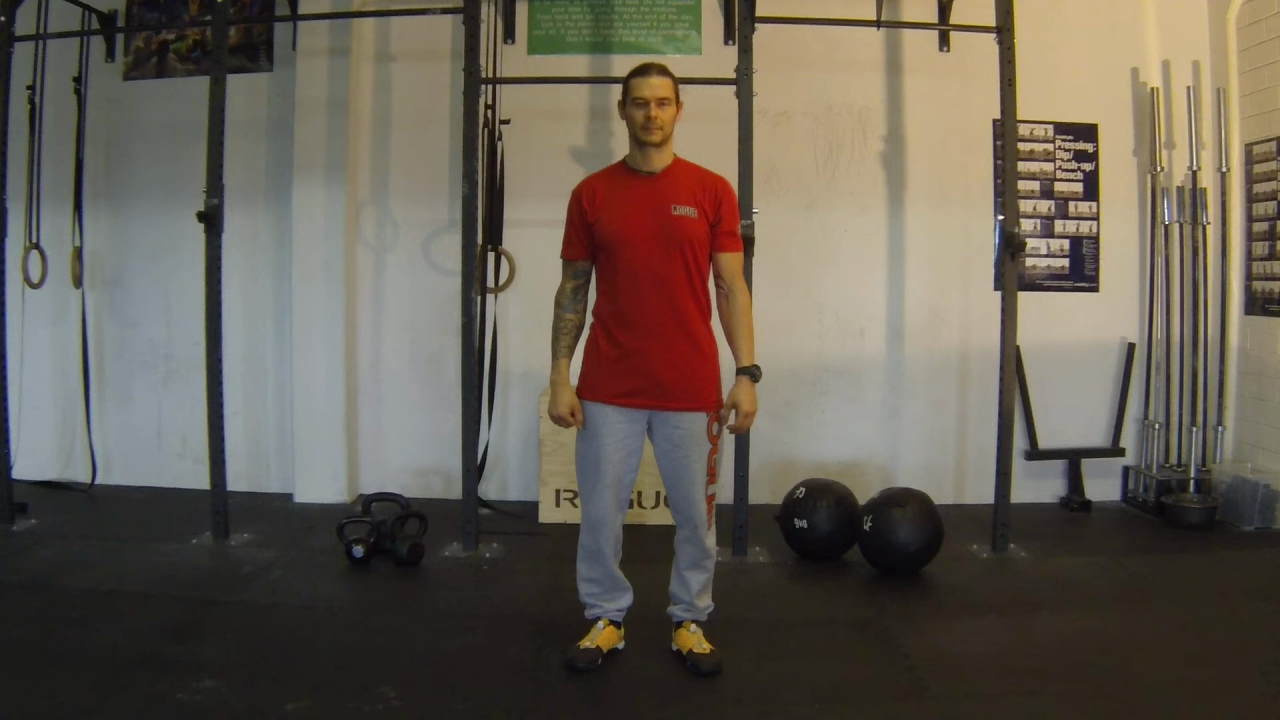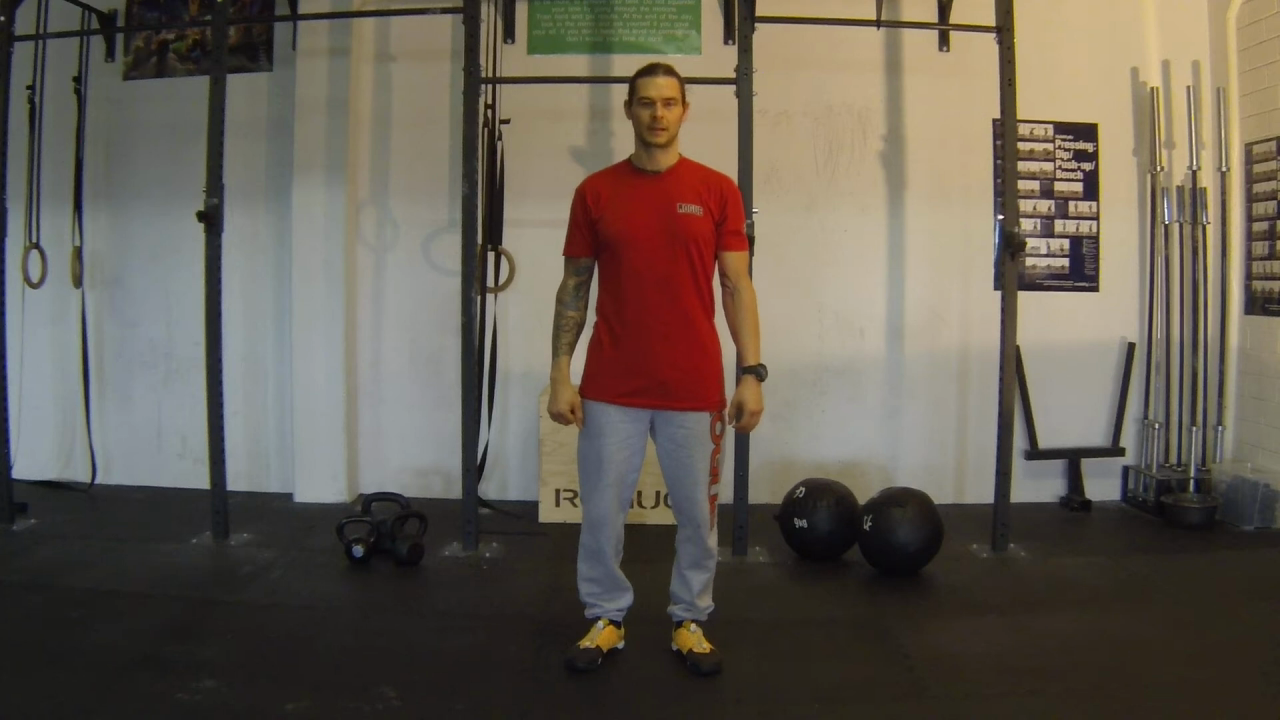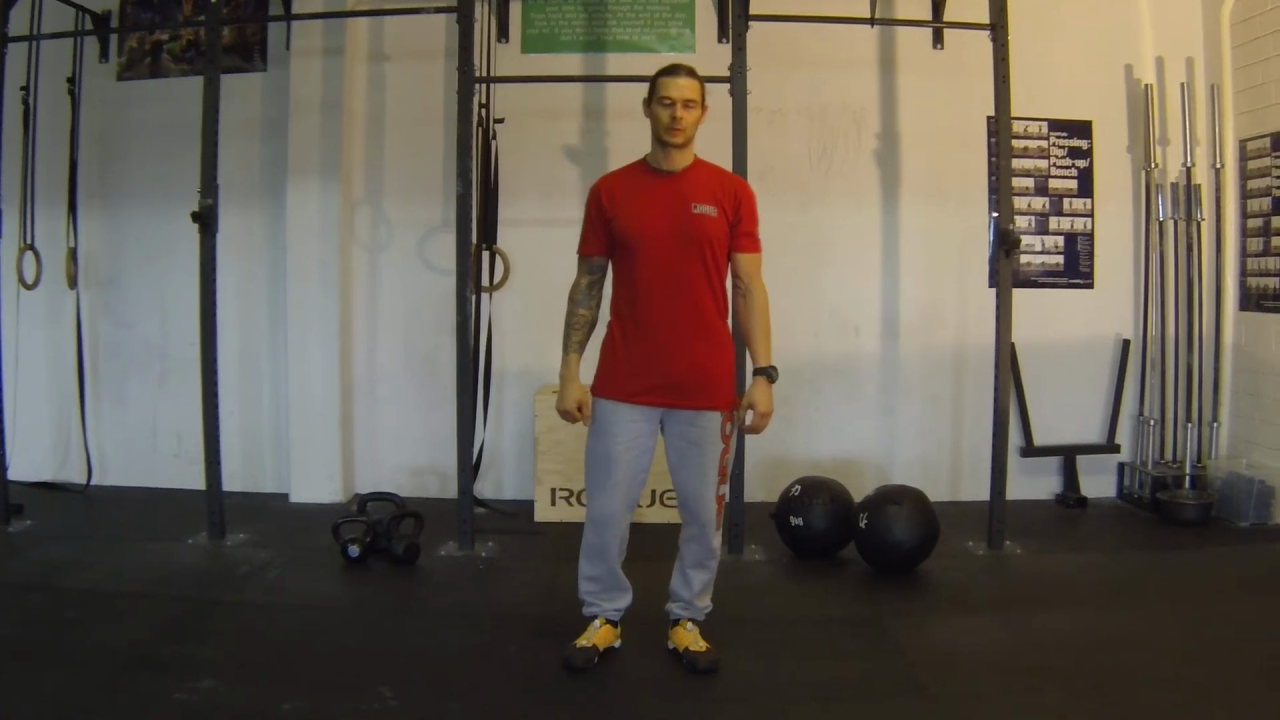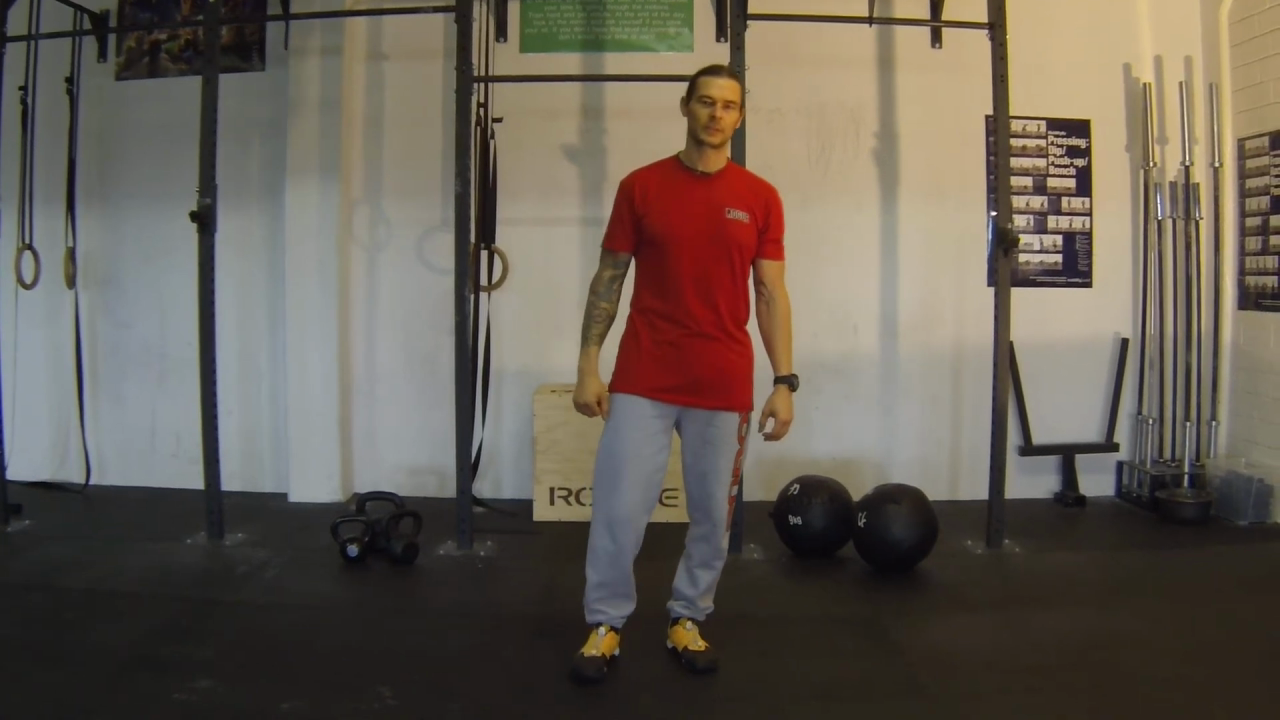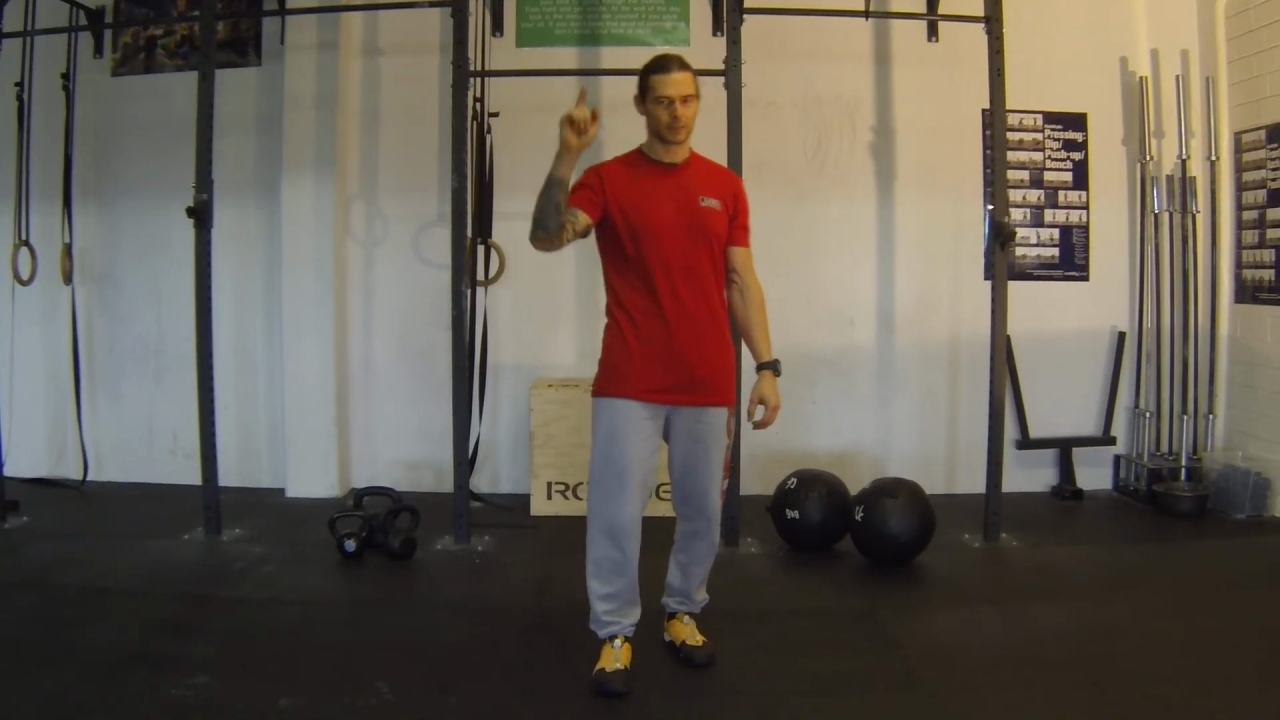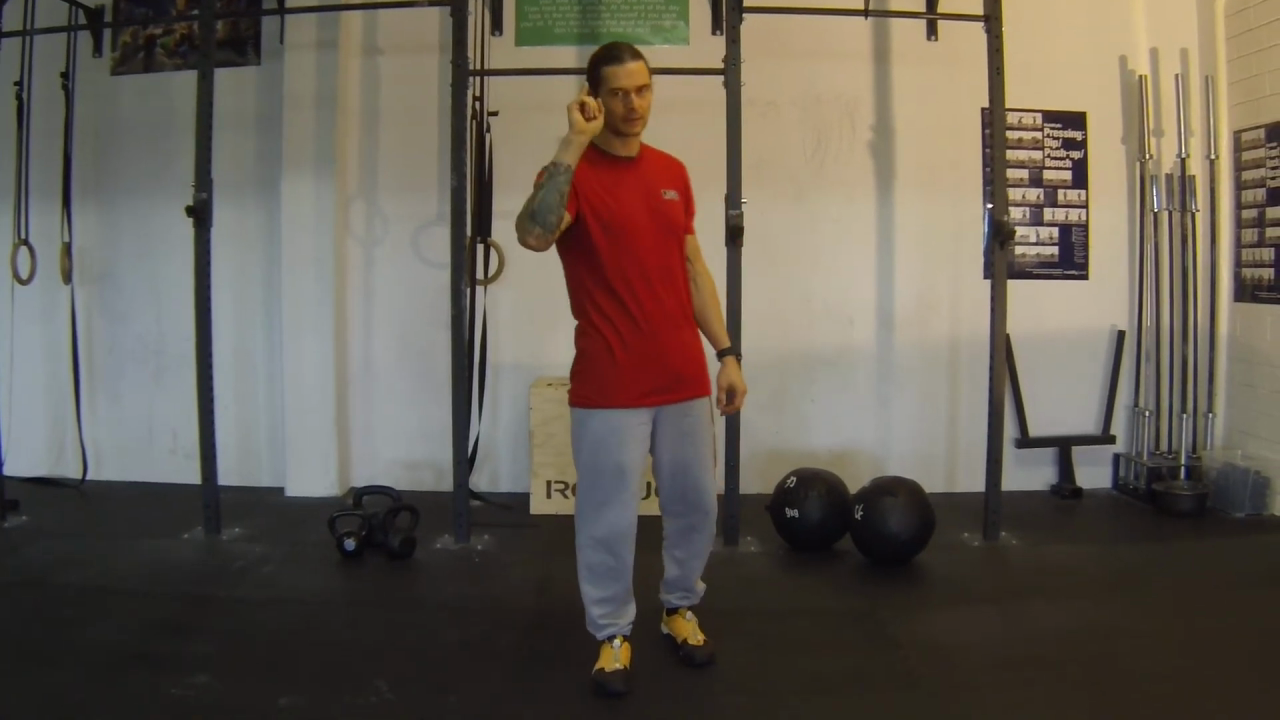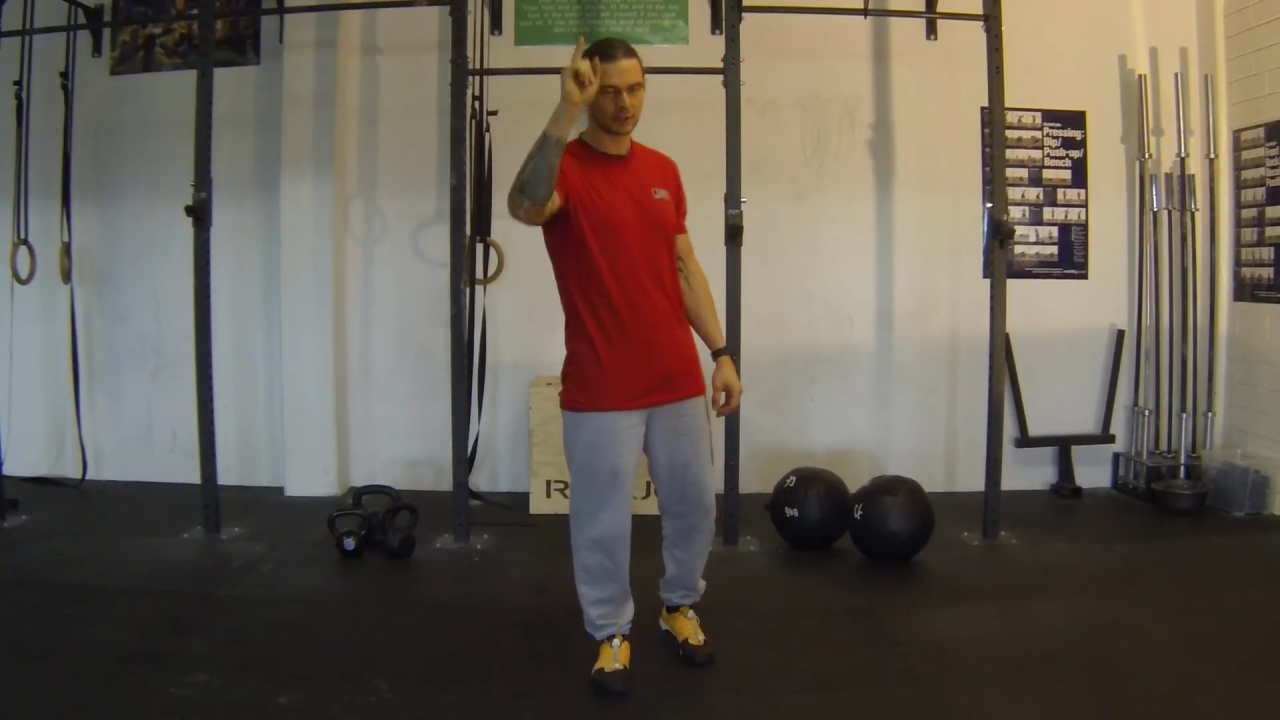
dt=0.7s
person 1, frame 1
left shoulder: (712, 191)
right shoulder: (591, 194)
left elbow: (731, 287)
right elbow: (572, 290)
left wrist: (746, 373)
right wrist: (560, 378)
left hip: (691, 389)
right hip: (609, 389)
left knee: (695, 513)
right knee: (600, 511)
left ankle: (689, 620)
right ankle: (605, 618)
person 1, frame 2
left shoulder: (717, 191)
right shoulder: (595, 192)
left elbow: (737, 286)
right elbow: (574, 287)
left wrist: (752, 373)
right wrist: (560, 374)
left hip: (694, 388)
right hip: (612, 388)
left knee: (698, 513)
right knee: (602, 511)
left ankle: (690, 620)
right ankle: (605, 618)
person 1, frame 3
left shoulder: (731, 192)
right shoulder: (610, 191)
left elbow: (748, 287)
right elbow: (587, 285)
left wrist: (762, 374)
right wrist: (570, 371)
left hip: (706, 387)
right hip: (624, 385)
left knee: (703, 512)
right knee: (607, 509)
left ankle: (687, 619)
right ankle: (604, 617)
person 1, frame 4
left shoulder: (760, 198)
right shoulder: (640, 186)
left elbow: (771, 293)
right elbow: (609, 277)
left wrist: (784, 382)
right wrist: (588, 363)
left hip: (723, 386)
right hip: (642, 379)
left knee: (713, 514)
right knee: (618, 507)
left ankle: (687, 618)
right ankle: (605, 624)
person 1, frame 5
left shoulder: (724, 185)
right shoulder: (606, 179)
left elbow: (741, 281)
right elbow: (547, 238)
left wrist: (766, 366)
right wrist: (566, 157)
left hip: (709, 382)
right hip: (629, 382)
left knee: (702, 509)
right knee: (616, 512)
left ankle: (683, 613)
right ankle: (615, 633)
person 1, frame 6
left shoulder: (672, 172)
right shoulder: (569, 173)
left elbow: (693, 268)
right elbow: (534, 236)
left wrist: (725, 352)
right wrist: (575, 141)
left hip: (684, 378)
right hip: (609, 385)
left knee: (695, 503)
right knee: (608, 515)
left ankle: (680, 607)
right ankle: (612, 634)
person 1, frame 7
left shoulder: (664, 171)
right shoulder: (565, 170)
left elbow: (686, 268)
right elbow: (524, 208)
left wrist: (721, 353)
right wrist: (566, 112)
left hip: (677, 379)
right hip: (600, 387)
left knee: (693, 504)
right knee: (602, 519)
left ankle: (680, 607)
right ankle: (611, 635)
